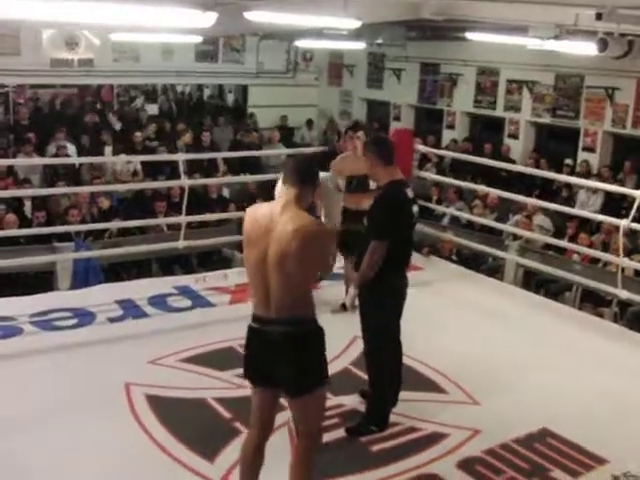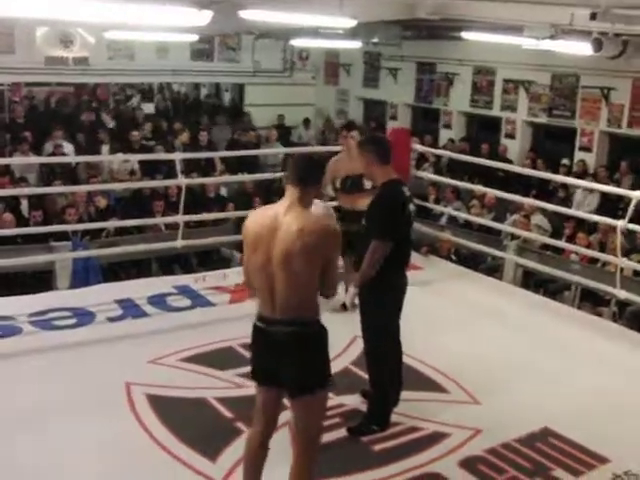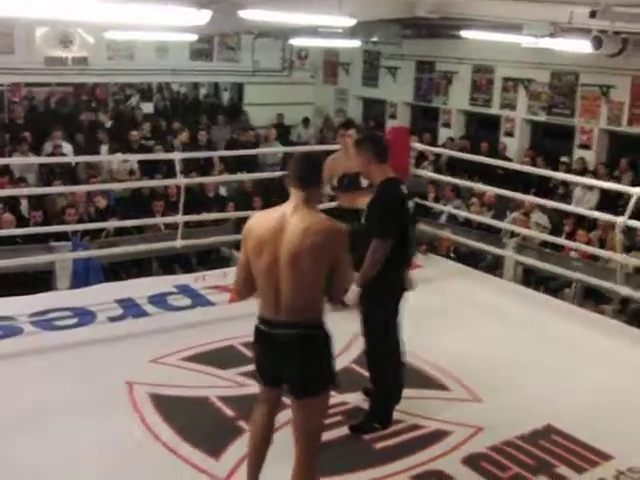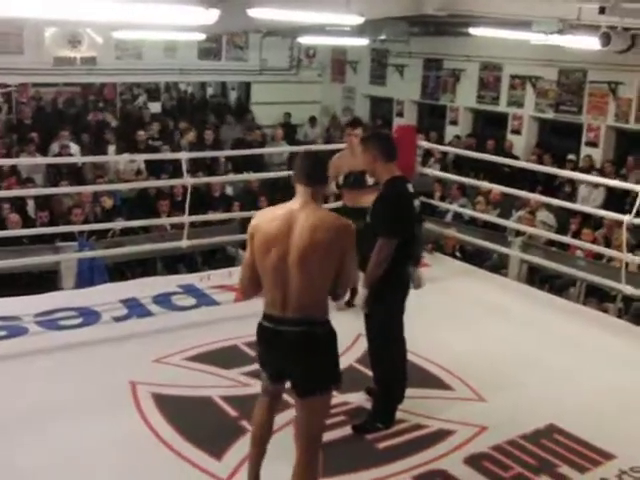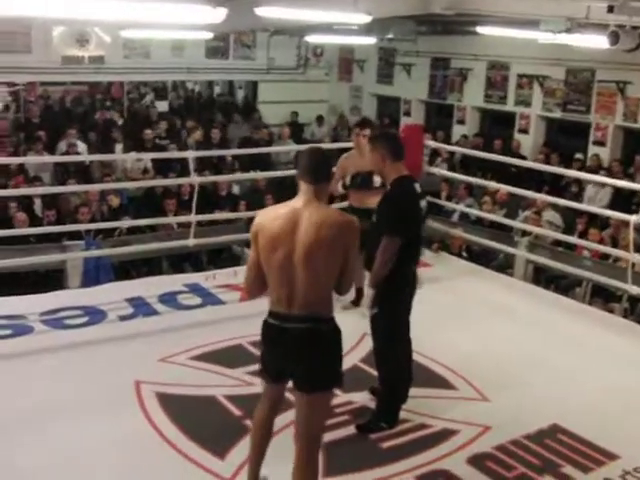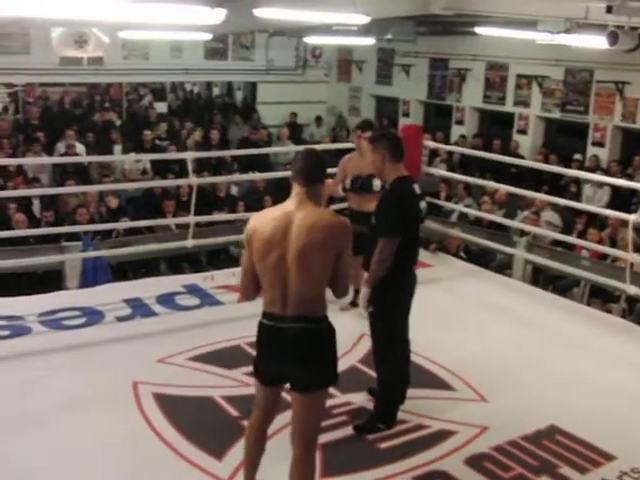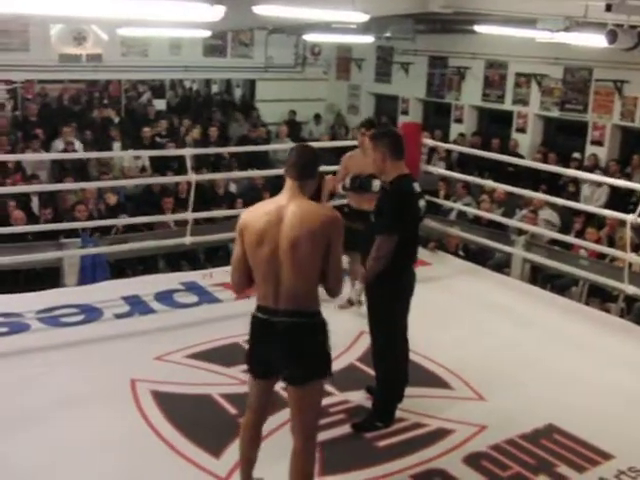
dt=0.1s
person 1, frame 1
left shoulder: (252, 215)
right shoulder: (317, 230)
left hip: (259, 334)
right hip: (299, 337)
left knee: (259, 427)
right knee: (307, 439)
person 1, frame 2
left shoulder: (253, 220)
right shoulder: (324, 230)
right elbow: (327, 290)
left hip: (264, 334)
right hip: (303, 338)
left knee: (264, 418)
right knee: (305, 444)
person 1, frame 3
left shoulder: (254, 224)
right shoulder: (332, 231)
left elbow: (240, 290)
right elbow: (336, 295)
left hip: (266, 335)
right hip: (307, 340)
left knee: (266, 404)
right knee: (307, 444)
person 1, frame 4
left shoulder: (260, 221)
right shoulder: (341, 229)
left elbow: (246, 289)
right elbow: (339, 292)
left hip: (270, 332)
right hip: (313, 337)
left knee: (268, 396)
right knee: (308, 443)
person 1, frame 5
left shoulder: (263, 220)
right shoulder: (345, 225)
left elbow: (252, 289)
right elbow: (343, 287)
left hip: (275, 329)
right hip: (317, 334)
left knee: (269, 401)
right knee: (308, 441)
person 1, frame 6
left shoulder: (256, 223)
right shoulder: (337, 226)
left elbow: (247, 290)
right elbow: (341, 290)
left hip: (270, 331)
right hip: (312, 335)
left knee: (261, 412)
right knee: (304, 441)
person 1, frame 7
left shoulder: (249, 216)
right shoulder: (328, 220)
left elbow: (238, 284)
right elbow: (334, 289)
left hip: (263, 325)
right hip: (304, 329)
left knee: (256, 410)
right knee: (305, 435)
person 2, frame 1
left shoulder: (385, 199)
right shoulder: (405, 190)
left elbow: (377, 250)
left wrist: (356, 284)
left hip: (380, 284)
right hip: (396, 278)
left knee: (377, 347)
right knee: (390, 339)
left ankle: (377, 415)
right ankle: (388, 393)
person 2, frame 2
left shoulder: (384, 199)
right shoulder: (400, 190)
left elbow: (378, 250)
left wrist: (357, 284)
left hip: (380, 284)
right hip: (394, 279)
left knee: (378, 345)
right knee: (389, 339)
left ankle: (378, 415)
right ankle: (389, 392)
person 2, frame 3
left shoulder: (383, 197)
right shoulder: (398, 188)
left elbow: (379, 248)
left wrist: (358, 284)
left hip: (380, 282)
right hip: (393, 277)
left knee: (378, 343)
right knee: (388, 337)
left ankle: (380, 413)
right ankle: (391, 390)
person 2, frame 4
left shoulder: (389, 196)
right shoulder: (404, 186)
left elbow: (384, 248)
left wrist: (365, 286)
left hip: (385, 282)
right hip: (398, 276)
left knee: (381, 344)
right knee: (393, 336)
left ankle: (383, 413)
right ankle: (394, 390)
person 2, frame 5
left shoulder: (395, 196)
right shoulder: (411, 186)
left elbow: (388, 247)
left wrist: (372, 286)
left hip: (391, 281)
right hip: (404, 276)
left knee: (386, 343)
right knee: (399, 336)
left ankle: (387, 412)
right ankle: (398, 389)
person 2, frame 6
left shoulder: (394, 196)
right shoulder: (411, 187)
left elbow: (386, 249)
left wrist: (367, 286)
left hip: (389, 282)
right hip: (404, 276)
left knee: (385, 345)
right knee: (397, 338)
left ankle: (385, 413)
right ankle: (396, 390)
person 2, frame 7
left shoulder: (393, 194)
right shoulder: (411, 186)
left elbow: (384, 246)
left wrist: (363, 280)
left hip: (388, 280)
right hip: (403, 274)
left knee: (384, 343)
right knee: (396, 336)
left ankle: (383, 411)
right ankle: (395, 389)
person 3, frame 1
right shoulder: (339, 161)
right elbow: (332, 188)
left wrist: (371, 184)
right wrist: (342, 185)
right hip: (349, 214)
right knee: (349, 259)
right ankle: (349, 298)
person 3, frame 2
right shoulder: (335, 162)
right elbow: (327, 188)
left wrist: (369, 184)
right wrist: (335, 186)
right hip: (344, 216)
right knee: (347, 259)
right ankle: (348, 299)
person 3, frame 3
right shoulder: (332, 161)
right elbow: (324, 187)
left wrist: (365, 182)
right wrist: (333, 187)
right hip: (343, 213)
left knee: (366, 257)
person 3, frame 4
right shoulder: (338, 159)
right elbow: (329, 186)
left wrist: (372, 181)
right wrist: (340, 183)
right hip: (348, 212)
right ankle: (352, 295)
person 3, frame 5
right shoulder: (345, 160)
right elbow: (335, 188)
left wrist: (380, 182)
right wrist: (347, 184)
right hip: (355, 212)
right ankle: (359, 295)
person 3, frame 6
right shoulder: (346, 161)
right elbow: (335, 189)
left wrist: (378, 185)
right wrist: (346, 186)
left hip: (376, 217)
right hip: (354, 215)
right knee: (355, 259)
right ankle: (356, 296)
person 3, frame 7
right shoulder: (349, 158)
right elbow: (336, 185)
left wrist: (378, 185)
right wrist: (347, 184)
right hip: (353, 213)
right knee: (353, 256)
right ankle: (355, 294)
